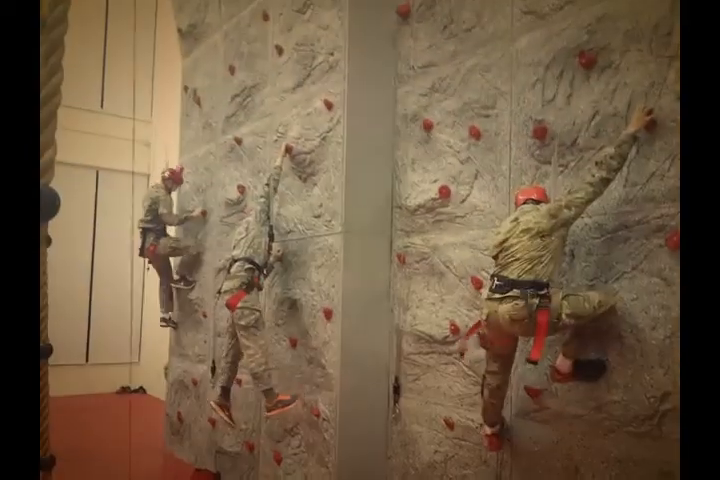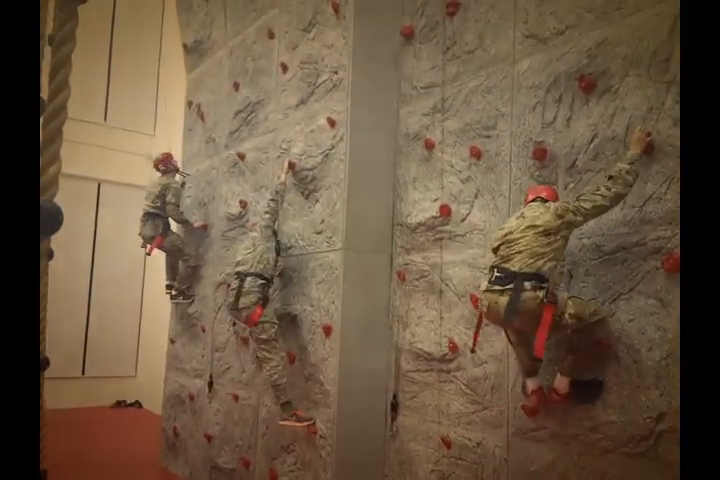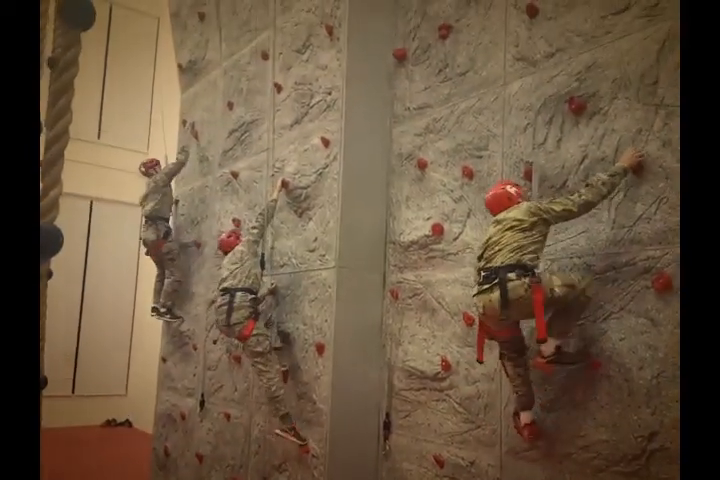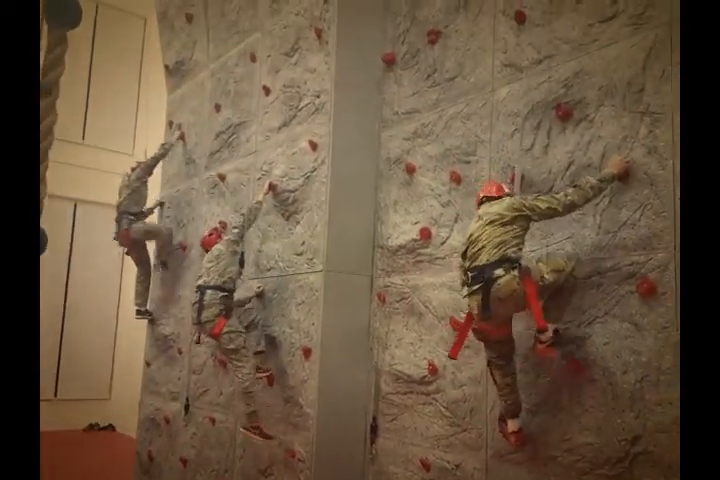
dt=0.5s
person 1, frame 1
left shoulder: (506, 228)
right shoulder: (552, 213)
right elbow: (599, 175)
right wrist: (631, 131)
left hip: (495, 309)
right hip: (527, 308)
left knee: (497, 368)
right knee: (603, 302)
left ankle: (491, 429)
right ankle: (565, 364)
person 1, frame 2
left shoulder: (511, 223)
right shoulder: (559, 212)
right elbow: (611, 191)
right wrist: (635, 152)
left hip: (493, 301)
right hip: (527, 300)
left knee: (518, 323)
right knee: (592, 316)
left ankle: (531, 387)
right ankle: (563, 385)
person 1, frame 3
left shoulder: (493, 230)
right shoulder: (532, 210)
right elbow: (584, 199)
right wrist: (622, 167)
left hip: (486, 301)
right hip: (516, 291)
left knee: (512, 354)
right knee: (579, 286)
left ankle: (525, 420)
right ankle: (548, 348)
person 1, frame 4
left shoulder: (474, 228)
right shoulder: (513, 204)
left elbow: (465, 278)
right elbow: (568, 200)
right wrist: (610, 174)
left hip: (480, 301)
right hip: (509, 286)
left knee: (500, 360)
right knee: (565, 266)
left ankle: (512, 426)
right ankle: (546, 335)
person 2, frame 1
left shoulder: (249, 230)
right shoulder: (255, 219)
right elbow: (267, 192)
left wrist: (272, 258)
right wrist: (279, 163)
left hip: (239, 285)
right hip: (241, 285)
left knee: (236, 344)
right knee: (254, 344)
left ankle: (223, 397)
right ankle: (271, 398)
person 2, frame 2
left shoulder: (249, 244)
right shoulder: (262, 233)
right elbow: (272, 207)
left wrist: (273, 273)
right wrist: (283, 178)
left hip: (237, 299)
right hip: (252, 297)
right knee: (274, 355)
right ankle: (288, 412)
person 2, frame 3
left shoulder: (229, 263)
right shoulder: (246, 248)
right elbow: (260, 223)
left wrist: (265, 293)
right wrist: (275, 195)
left hip: (223, 315)
right hip: (240, 313)
right knee: (268, 368)
right ankle: (286, 423)
person 2, frame 4
left shoulder: (214, 257)
right shoulder: (224, 247)
right elbow: (242, 222)
right wrist: (261, 197)
left hip: (204, 309)
right hip: (213, 310)
right knee: (243, 362)
left ankle: (255, 364)
right ankle: (252, 422)
person 3, frame 1
left shoulder: (154, 189)
right shoulder: (162, 196)
right elbow: (169, 218)
right wrist: (192, 215)
left hip: (150, 241)
right hip: (155, 240)
left knee: (165, 278)
right knee: (192, 250)
left ankle: (165, 316)
right ankle: (180, 278)
person 3, frame 2
left shoulder: (157, 182)
right shoulder: (172, 184)
right elbow: (173, 210)
right wrist: (191, 225)
left hip: (146, 227)
right hip: (158, 227)
left knee: (172, 250)
right knee: (189, 258)
left ankle: (170, 284)
right ankle: (178, 292)
person 3, frame 3
left shoulder: (149, 187)
right shoulder: (159, 180)
right elbow: (179, 163)
left wrist: (170, 204)
right wrist: (184, 151)
left hip: (149, 233)
right hip: (160, 231)
left knee: (162, 271)
right knee: (174, 273)
left ankle: (157, 306)
right ankle: (165, 309)
person 3, frame 4
left shoulder: (131, 183)
right shoulder: (135, 176)
right elbow: (156, 157)
left wrist: (152, 207)
right wrist: (174, 139)
left hip: (128, 229)
right hip: (130, 227)
left knee: (144, 269)
right knee: (165, 231)
left ankle: (141, 308)
right ankle: (163, 260)
